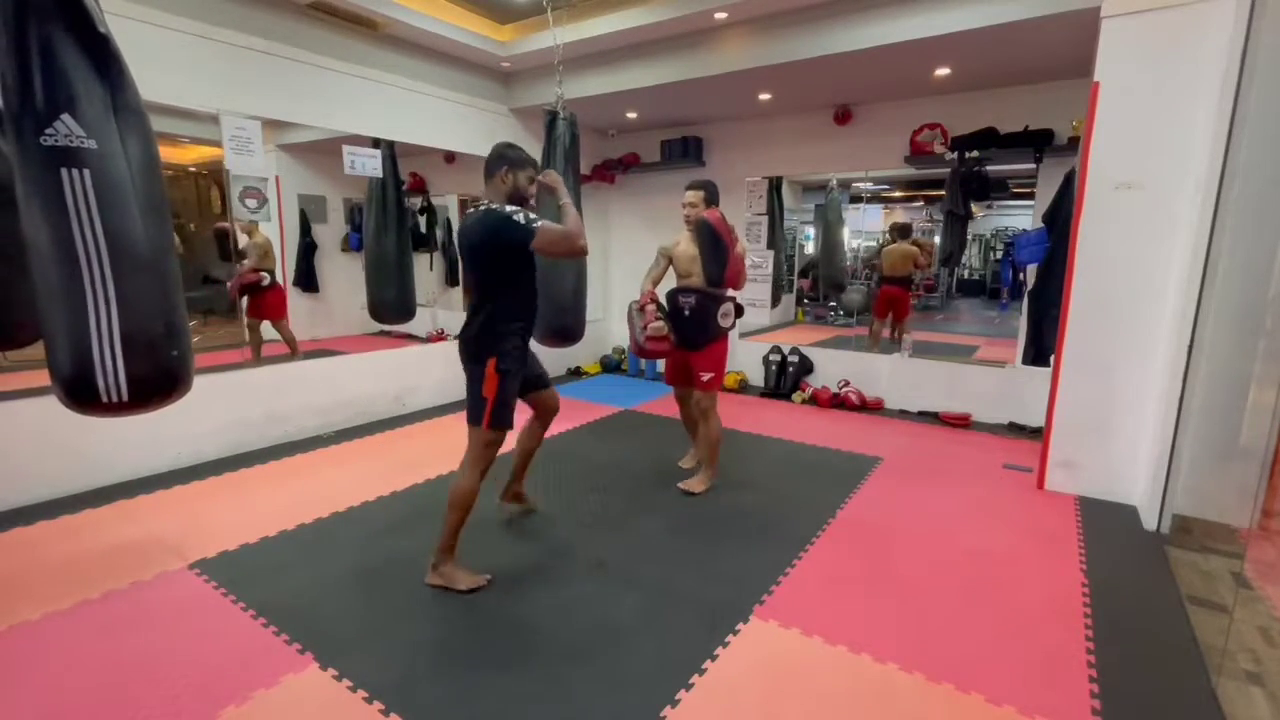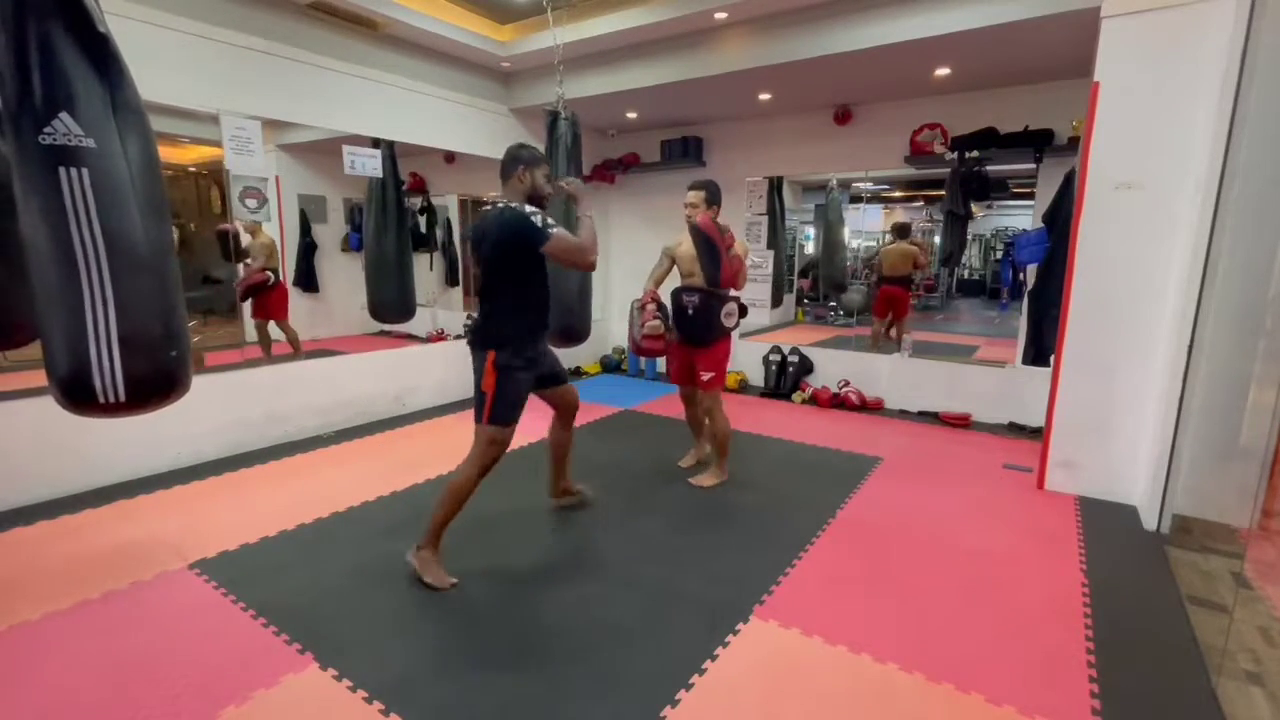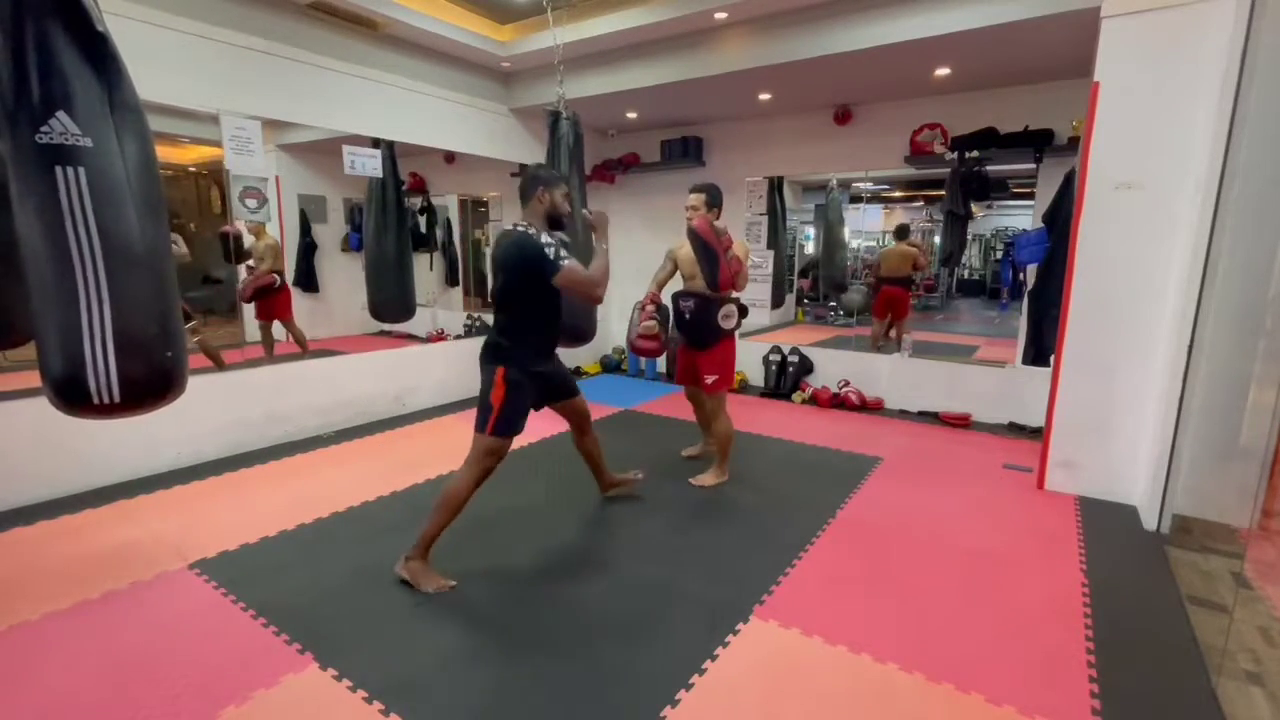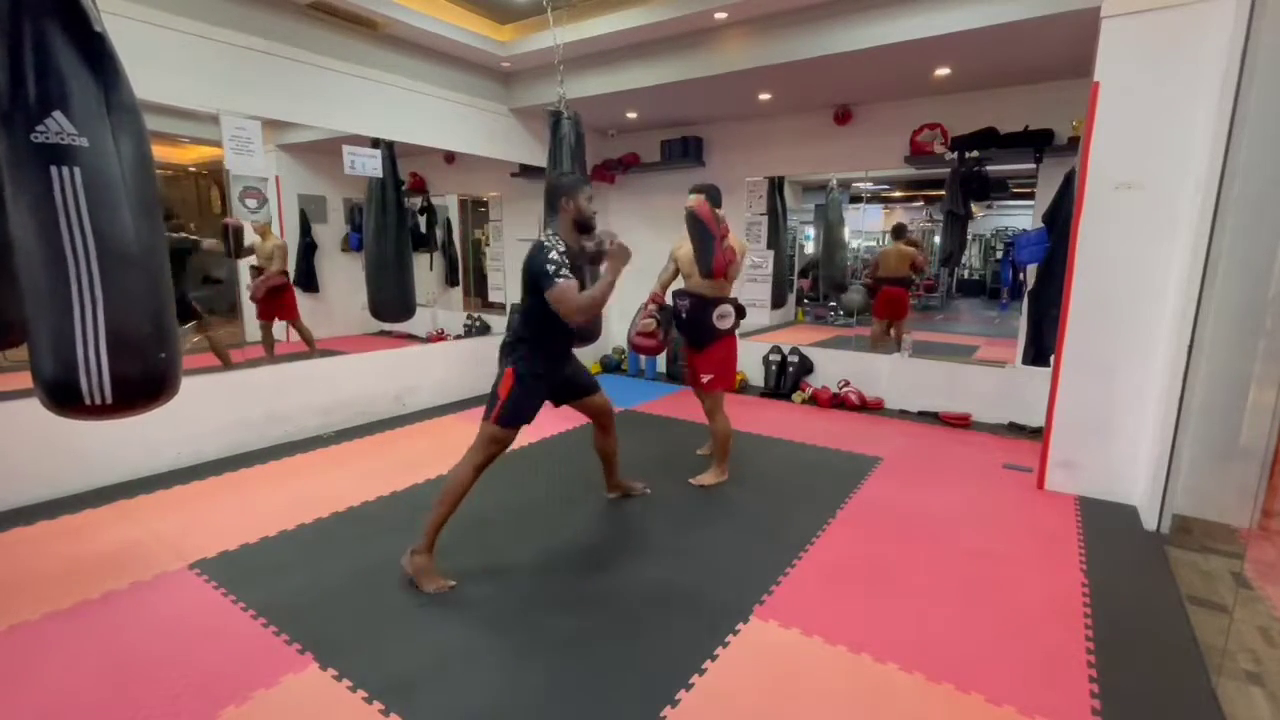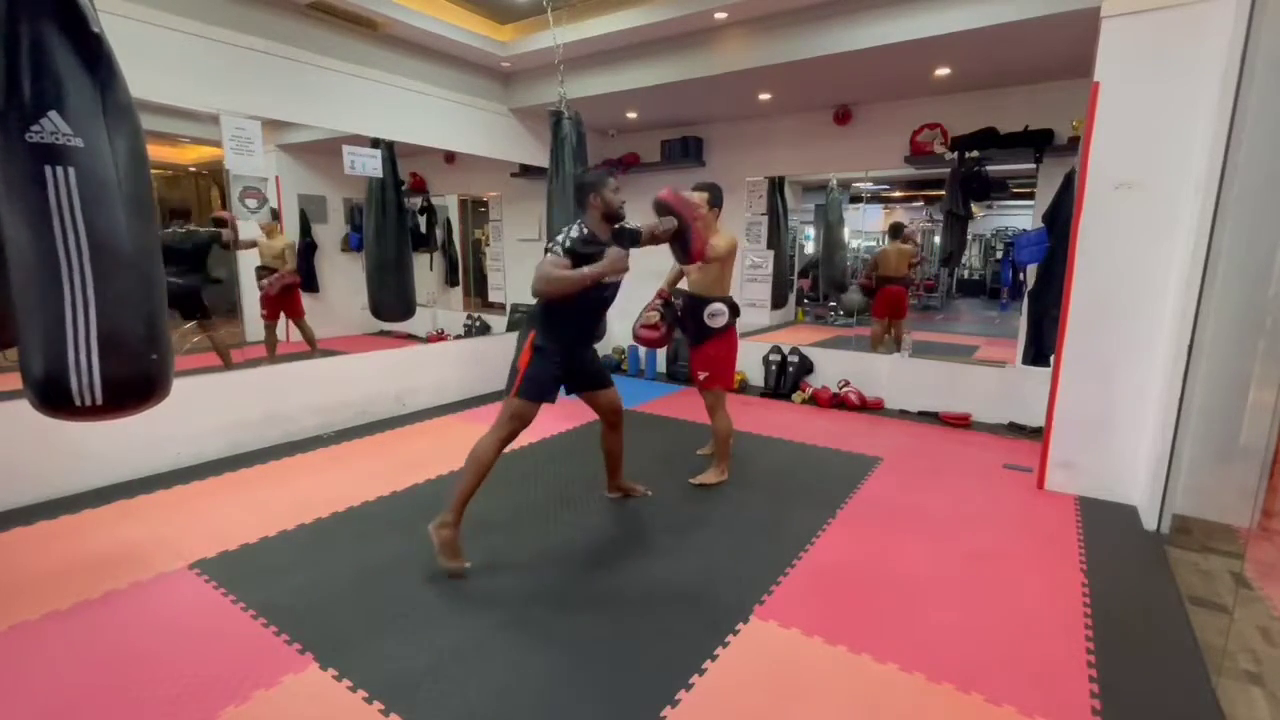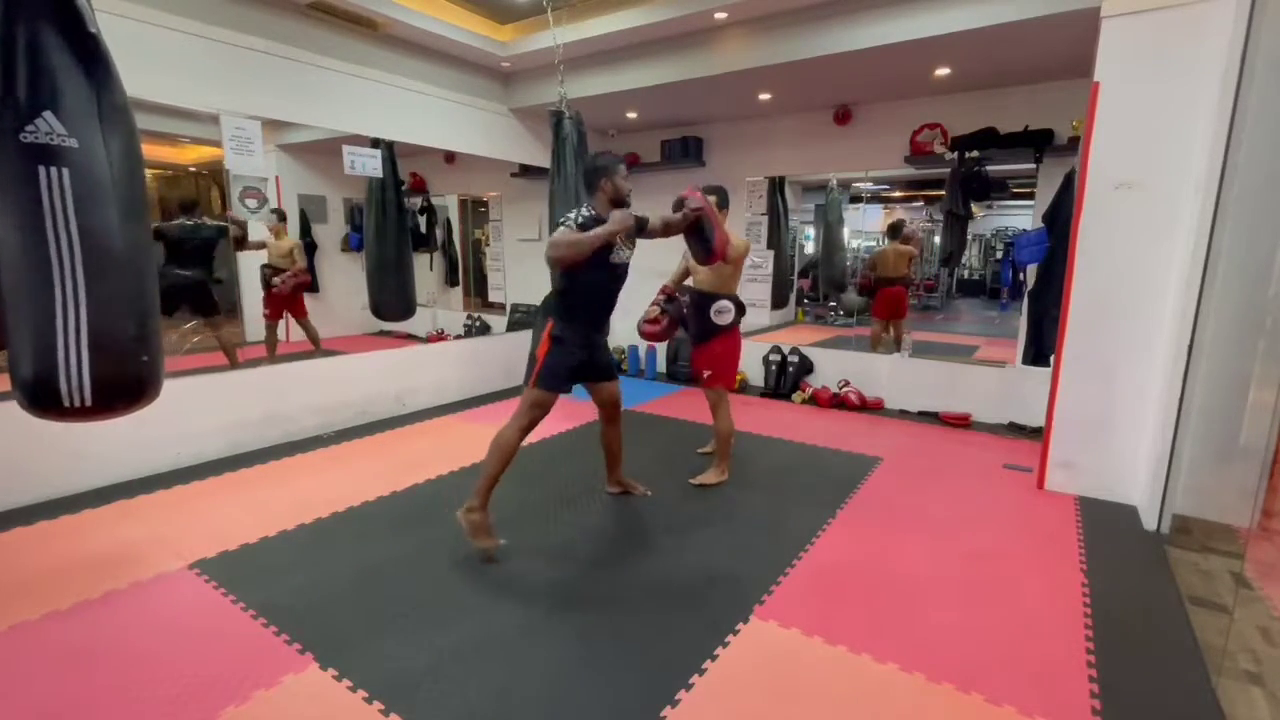
dt=0.1s
person 1, frame 1
left shoulder: (474, 222)
right shoulder: (506, 220)
right elbow: (576, 244)
right wrist: (564, 197)
left hip: (508, 341)
right hip: (494, 350)
left knee: (547, 407)
right knee: (482, 453)
left ankle: (513, 489)
right ankle: (443, 560)
person 1, frame 2
left shoulder: (488, 220)
right shoulder: (523, 219)
right elbow: (586, 258)
right wrist: (583, 206)
left hip: (527, 340)
right hip: (504, 348)
left knee: (568, 402)
right knee: (488, 452)
left ankle: (561, 486)
right ankle: (427, 549)
person 1, frame 3
left shoulder: (512, 238)
right shoulder: (533, 245)
right elbow: (593, 290)
right wrist: (601, 238)
left hip: (540, 358)
right hip: (510, 365)
left knee: (581, 417)
right knee: (482, 464)
left ankle: (606, 481)
right ankle: (416, 558)
person 1, frame 4
left shoulder: (576, 247)
right shoulder: (550, 254)
right elbow: (577, 313)
right wrist: (613, 270)
left hip: (558, 357)
right hip: (526, 361)
left knee: (604, 414)
right knee: (483, 452)
left ankle: (615, 483)
right ankle: (421, 553)
person 1, frame 5
left shoulder: (619, 234)
right shoulder: (575, 238)
left elbow: (660, 233)
right elbow: (544, 286)
left wrist: (677, 222)
right wrist: (605, 265)
left hip: (580, 345)
right hip: (545, 342)
left knee: (612, 411)
right knee: (506, 428)
left ankle: (616, 484)
right ankle: (447, 524)
person 1, frame 6
left shoulder: (627, 222)
right shoulder: (581, 219)
left elbow: (669, 226)
right elbow: (555, 253)
left wrist: (691, 213)
right wrist: (611, 229)
left hip: (592, 332)
right hip: (559, 329)
left knee: (612, 405)
right knee: (528, 415)
left ankle: (615, 479)
right ankle: (476, 507)
person 2, frame 1
left shoulder: (729, 244)
right shoulder: (672, 247)
left elbow: (738, 284)
right elbow: (650, 283)
left wrist: (727, 248)
left hip: (710, 335)
right hip: (679, 332)
left knee: (705, 404)
right knee: (682, 396)
left ankle: (708, 471)
right ankle: (698, 448)
person 2, frame 2
left shoulder: (732, 245)
right shoulder: (675, 247)
left elbow: (737, 284)
right elbow: (653, 282)
left hip: (714, 334)
right hip: (683, 332)
left knee: (710, 403)
right knee: (687, 395)
left ankle: (720, 467)
right ankle: (699, 445)
person 2, frame 3
left shoulder: (733, 248)
right shoulder: (678, 250)
left elbow: (739, 284)
right elbow: (657, 284)
left hip: (717, 336)
right hip: (690, 334)
left knee: (714, 404)
right knee: (693, 394)
left ankle: (721, 468)
right ankle: (708, 441)
person 2, frame 4
left shoulder: (730, 244)
right shoulder: (680, 249)
left elbow: (729, 275)
right elbow: (661, 285)
left wrist: (720, 239)
right wrist: (651, 313)
left hip: (717, 335)
right hip: (691, 333)
left knee: (713, 403)
right knee: (702, 395)
left ankle: (720, 468)
right ankle: (720, 441)
person 2, frame 5
left shoulder: (725, 242)
left elbow: (706, 254)
right elbow: (670, 283)
left hip: (717, 332)
right hip: (697, 330)
left knee: (714, 399)
right knee: (709, 396)
left ankle: (720, 468)
right ankle: (721, 441)
person 2, frame 6
left shoulder: (737, 245)
left elbow: (724, 253)
right elbow: (675, 280)
right wrist: (659, 304)
left hip: (721, 331)
right hip: (701, 329)
left knee: (717, 398)
right knee: (713, 395)
left ankle: (720, 468)
right ankle: (723, 440)
